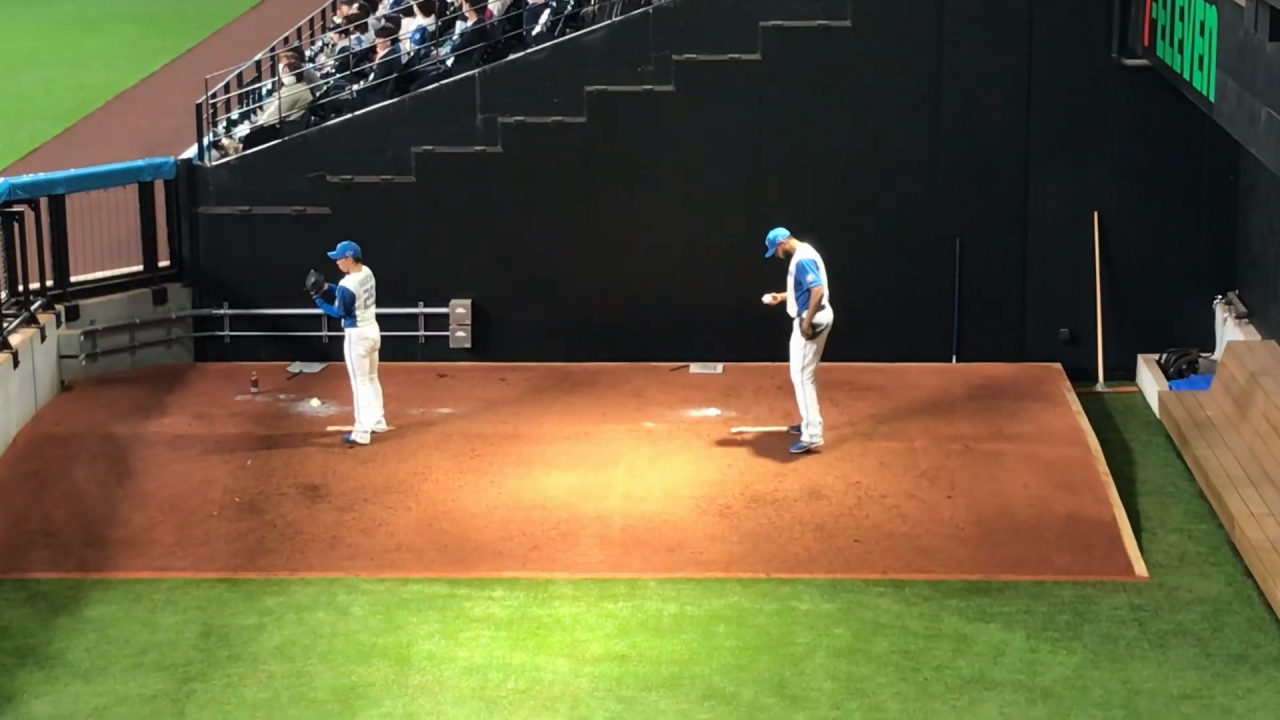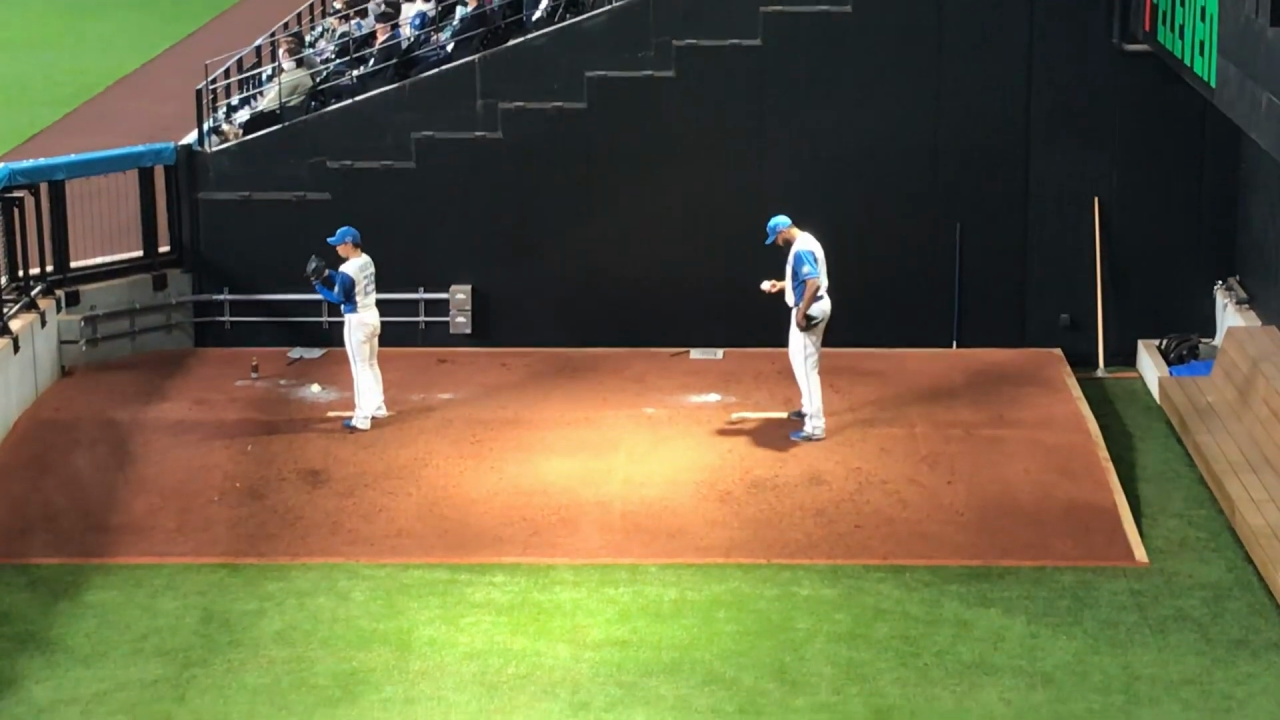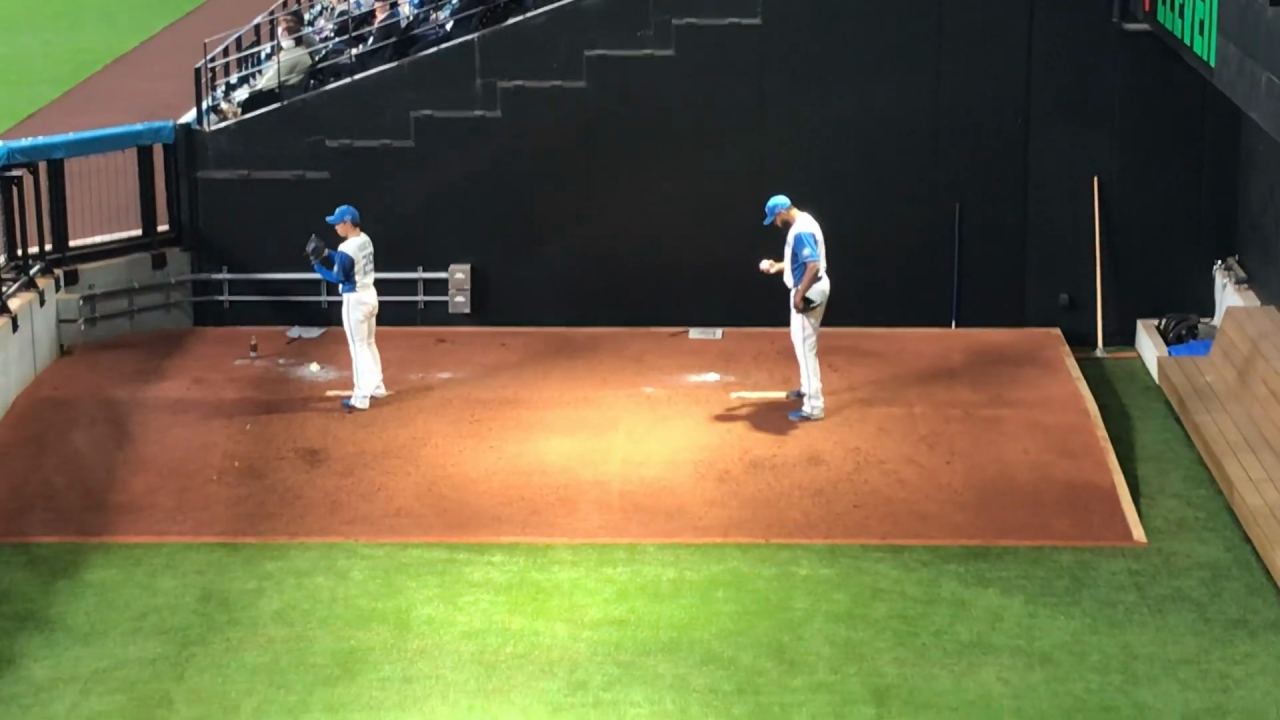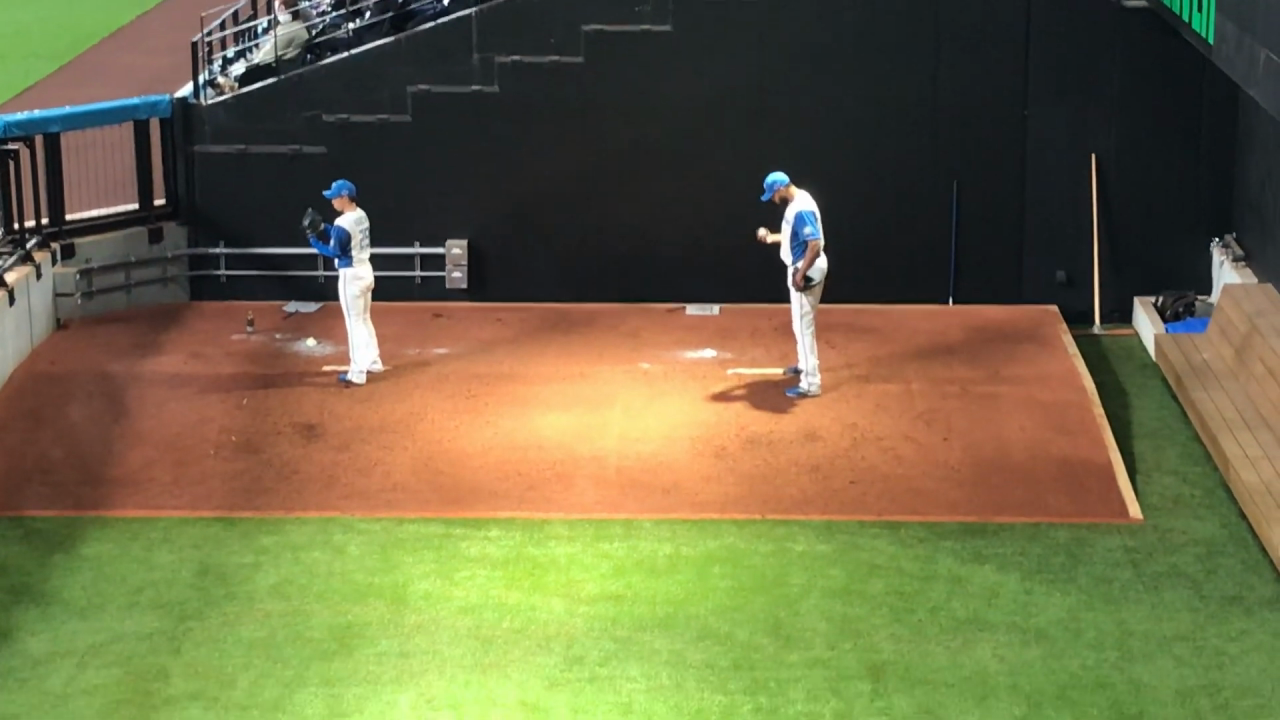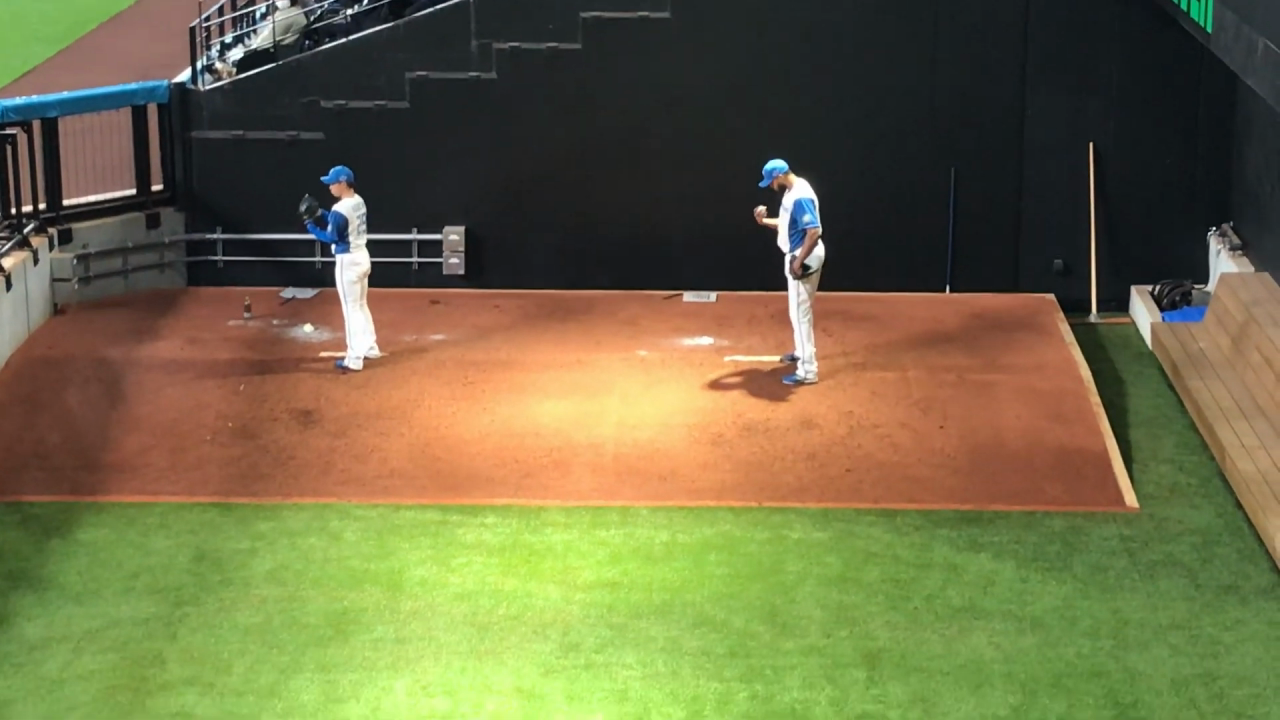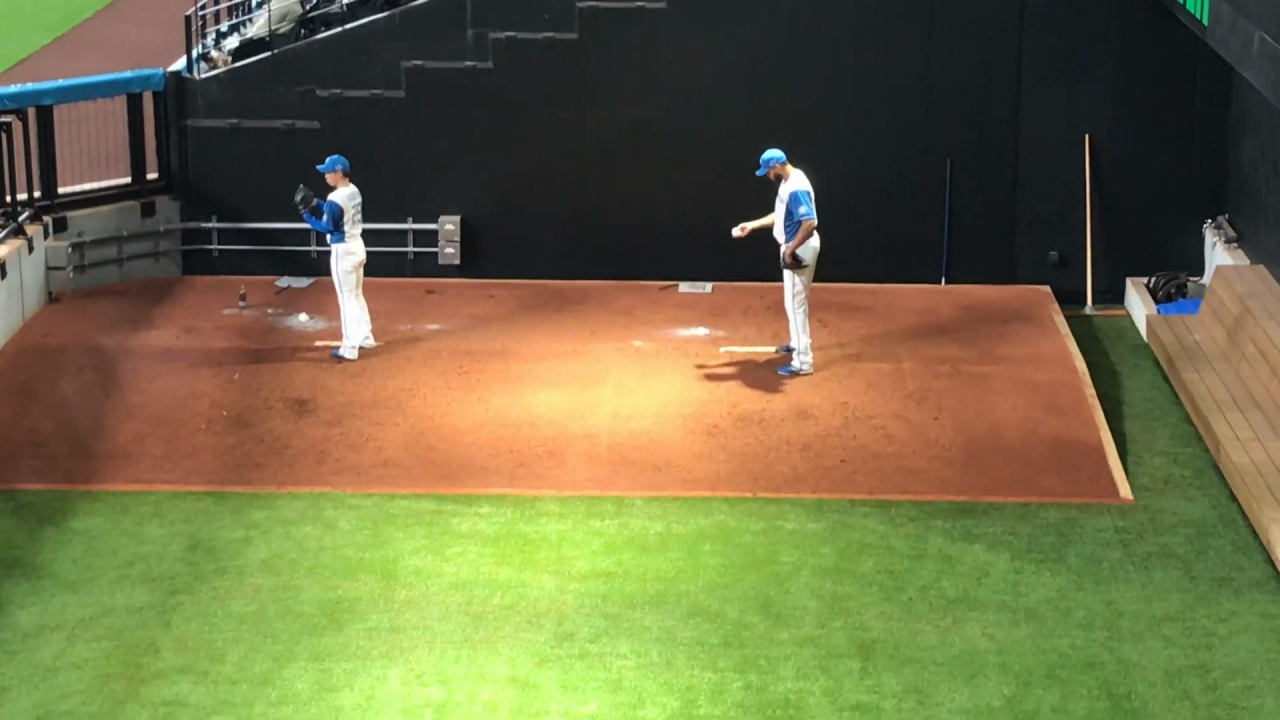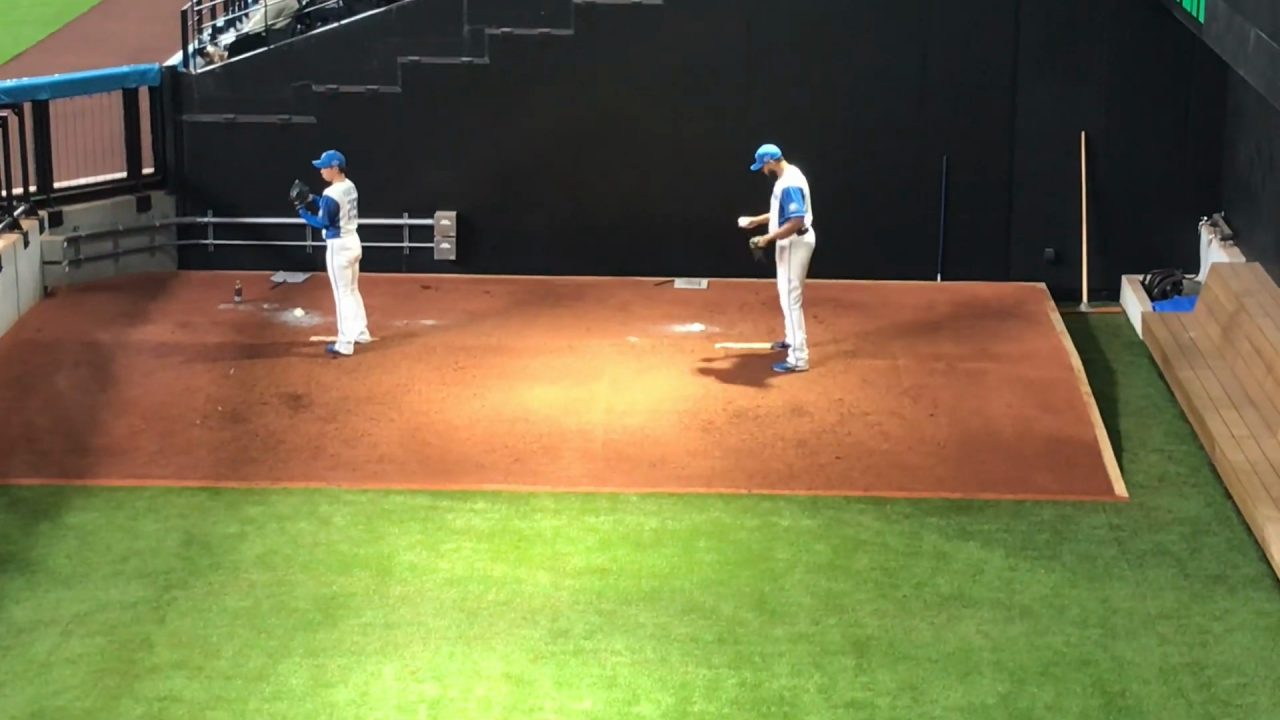
dt=0.2s
person 1, frame 1
left shoulder: (802, 259)
right shoulder: (802, 255)
left elbow: (818, 291)
left wrist: (807, 322)
right wrist: (781, 296)
left hip: (812, 320)
right hip: (811, 319)
left knee: (801, 375)
right knee: (804, 374)
right ankle: (809, 423)
person 1, frame 2
left shoulder: (801, 249)
right shoulder: (804, 243)
left elbow: (813, 283)
left wrist: (802, 313)
right wrist: (781, 284)
left hip: (810, 309)
right hip: (811, 308)
left knee: (807, 366)
right knee: (798, 358)
right ankle: (809, 408)
person 1, frame 3
left shoulder: (801, 231)
right shoulder: (802, 223)
left elbow: (813, 266)
left wrist: (799, 295)
right wrist: (778, 266)
left hip: (809, 291)
right hip: (809, 289)
left knee: (806, 346)
right knee: (800, 340)
right ankle: (807, 388)
person 1, frame 4
left shoulder: (801, 208)
right shoulder: (796, 203)
left elbow: (815, 244)
left wrist: (800, 274)
right wrist: (772, 238)
left hip: (807, 269)
right hip: (802, 267)
left knee: (803, 324)
right knee: (800, 320)
left ankle: (811, 383)
right ankle: (804, 364)
person 1, frame 5
left shoulder: (800, 196)
right shoulder: (791, 192)
left elbow: (814, 232)
left wrist: (799, 262)
right wrist: (764, 220)
left hip: (804, 257)
right hip: (797, 256)
left knee: (800, 311)
right knee: (797, 309)
left ankle: (807, 371)
right ankle: (801, 352)
person 1, frame 6
left shoulder: (797, 188)
right shoulder: (787, 182)
left elbow: (809, 223)
right elbow: (780, 215)
left wrist: (790, 250)
right wrist: (751, 225)
left hip: (799, 249)
right hip: (793, 247)
left knee: (795, 302)
right knee: (792, 299)
left ankle: (803, 362)
right ankle: (797, 343)
person 1, frame 7
left shoulder: (790, 184)
right shoulder: (786, 177)
left elbow: (796, 222)
left wrist: (767, 239)
right wrist: (758, 220)
left hip: (794, 244)
right hip: (790, 243)
left knee: (791, 298)
right knee: (786, 293)
left ankle: (798, 358)
right ankle: (792, 339)
person 2, frame 1
left shoulder: (347, 284)
right shoulder: (367, 273)
left elbow: (339, 312)
left wrist: (319, 300)
right wrist: (328, 288)
left hip: (357, 335)
right hip: (372, 330)
left knee: (360, 383)
right knee: (371, 379)
left ankle: (362, 433)
right ankle: (377, 422)
person 2, frame 2
left shoulder: (347, 270)
right shoulder: (367, 260)
left elbow: (339, 298)
left wrist: (319, 286)
right wrist: (329, 274)
left hip: (357, 321)
right hip: (372, 316)
left knee: (360, 369)
right knee: (371, 365)
left ankle: (362, 419)
right ankle: (378, 407)
person 2, frame 3
left shoulder: (346, 249)
right shoulder: (366, 240)
left elbow: (338, 278)
left wrist: (318, 266)
right wrist: (328, 254)
left hip: (355, 300)
right hip: (370, 295)
left knee: (358, 348)
right knee: (369, 344)
left ankle: (361, 398)
right ankle: (376, 387)
person 2, frame 4
left shoulder: (342, 223)
right shoulder: (361, 215)
left elbow: (334, 252)
left wrist: (314, 240)
right wrist: (325, 228)
left hip: (351, 275)
right hip: (365, 271)
left knee: (354, 323)
right knee: (364, 319)
left ankle: (357, 373)
right ankle: (373, 362)
person 2, frame 5
left shoulder: (340, 209)
right shoulder: (359, 201)
left elbow: (331, 238)
left wrist: (311, 226)
left hip: (347, 261)
right hip: (362, 257)
left knee: (351, 309)
right knee: (361, 305)
left ankle: (354, 359)
right ankle: (370, 348)
person 2, frame 6
left shoulder: (335, 198)
right shoulder: (354, 191)
left elbow: (326, 228)
left wrist: (307, 215)
right wrist: (317, 204)
left hip: (343, 251)
right hip: (357, 246)
left knee: (346, 299)
right knee: (356, 295)
left ankle: (349, 349)
right ankle: (365, 337)
person 2, frame 7
left shoulder: (331, 194)
right shoulder: (350, 186)
left elbow: (322, 223)
left wrist: (302, 210)
right wrist: (312, 199)
left hip: (339, 246)
right hip: (353, 241)
left knee: (342, 294)
right knee: (352, 290)
left ankle: (345, 344)
right ankle: (360, 332)
